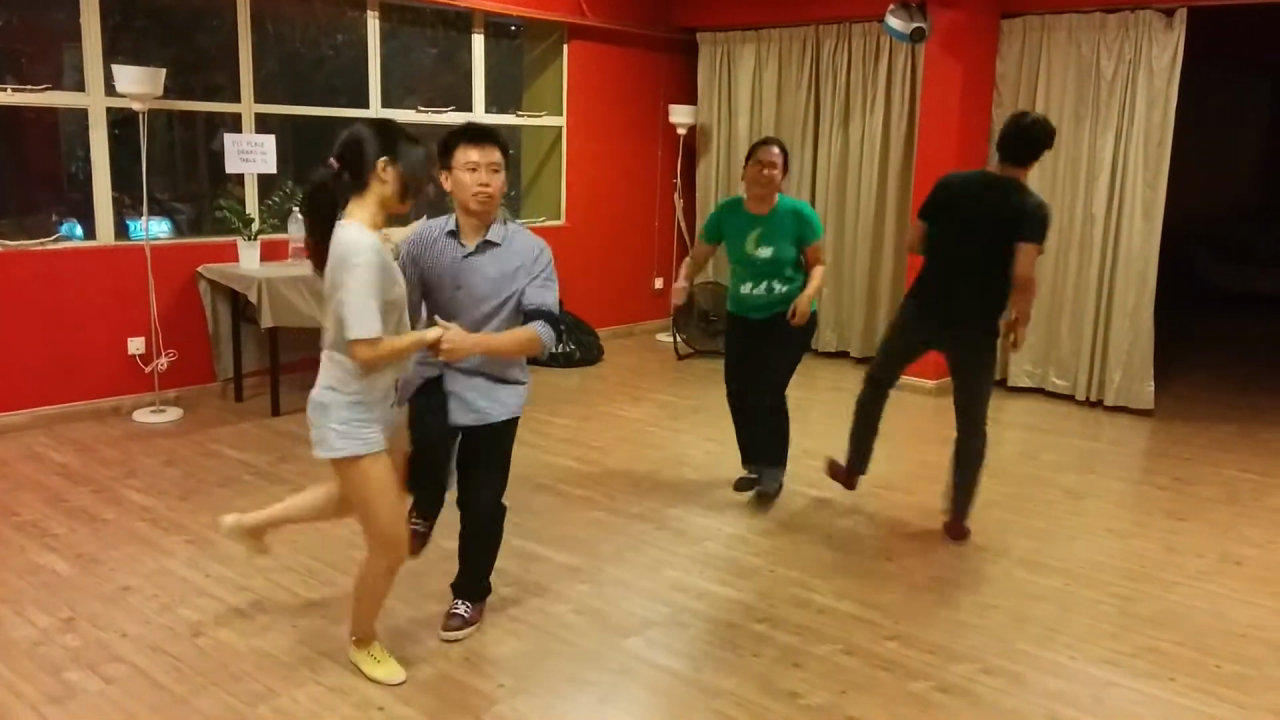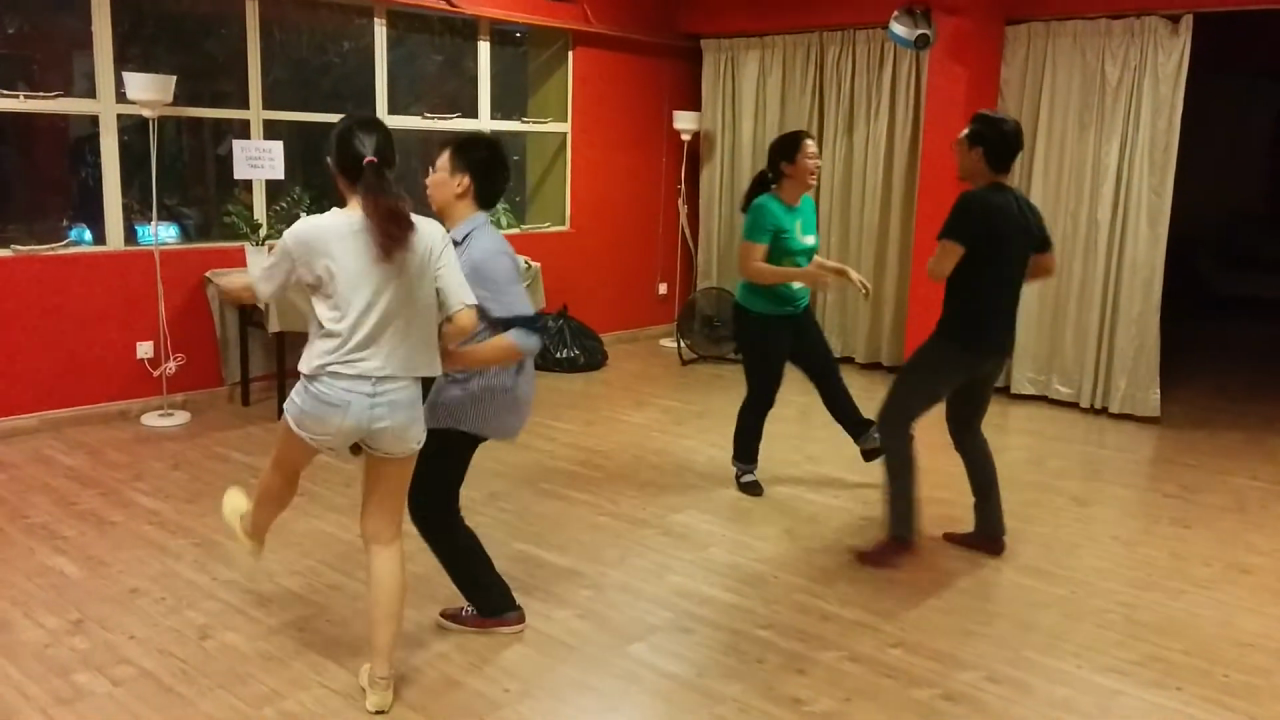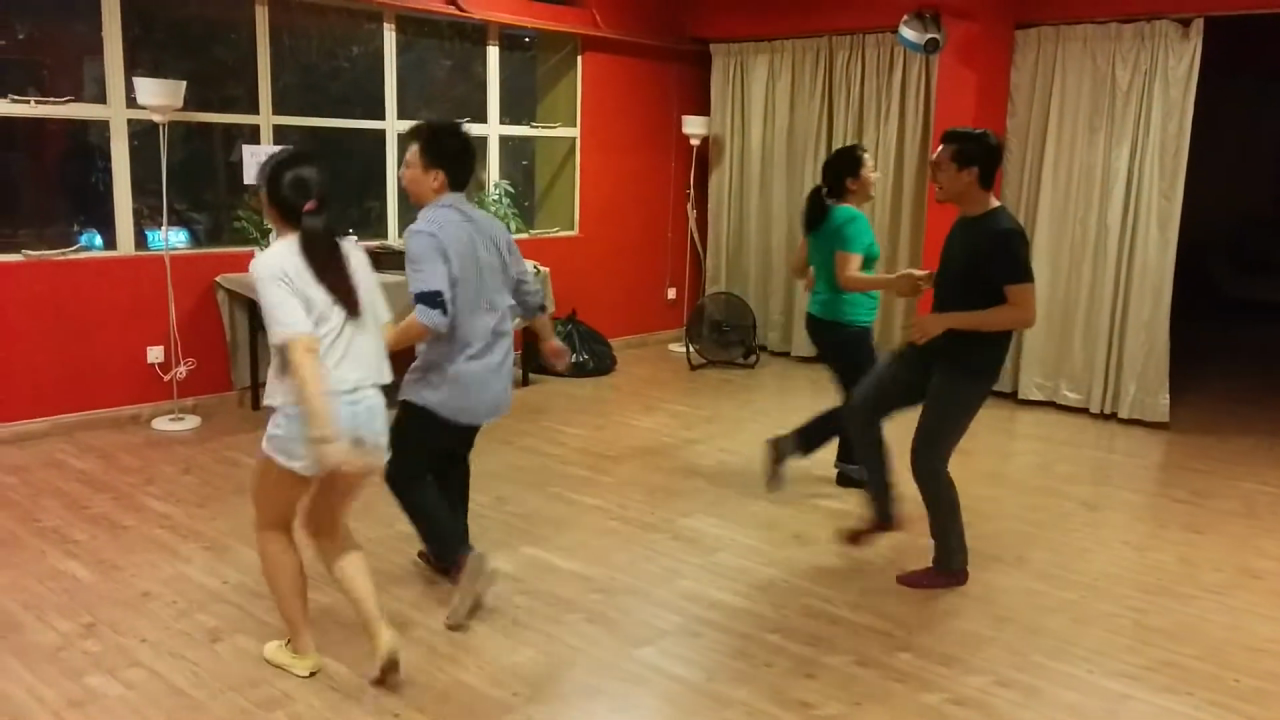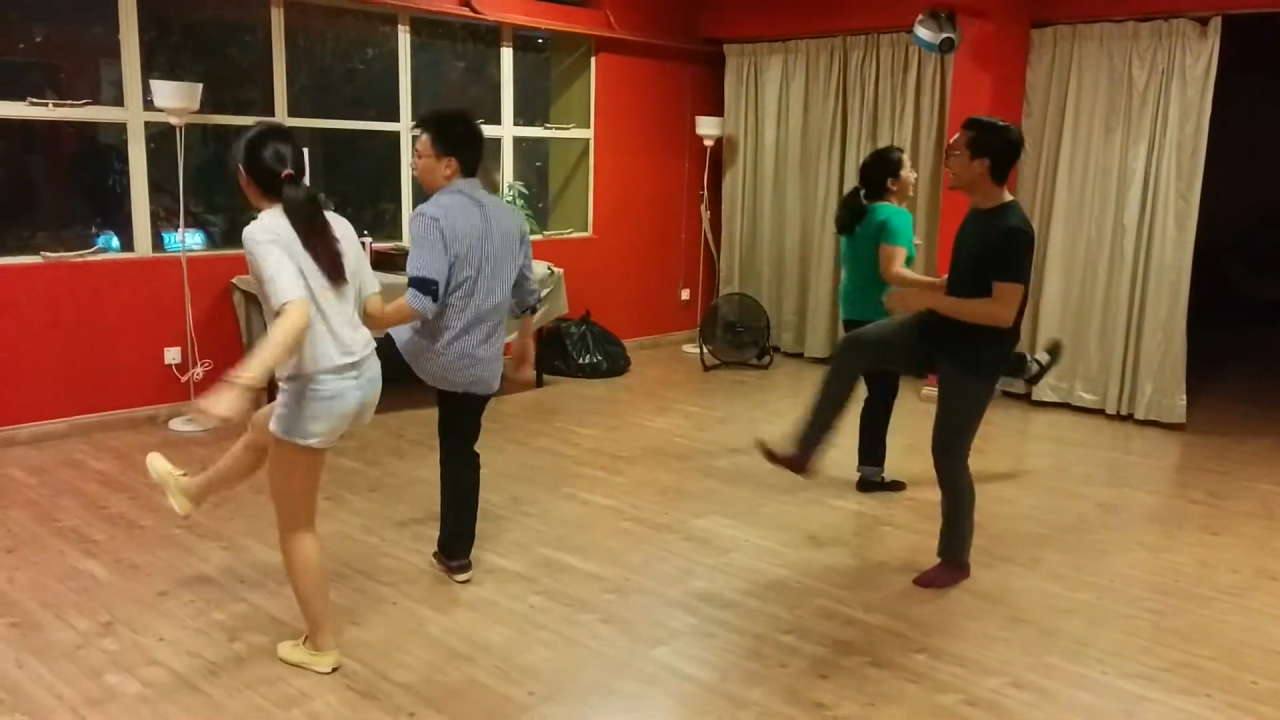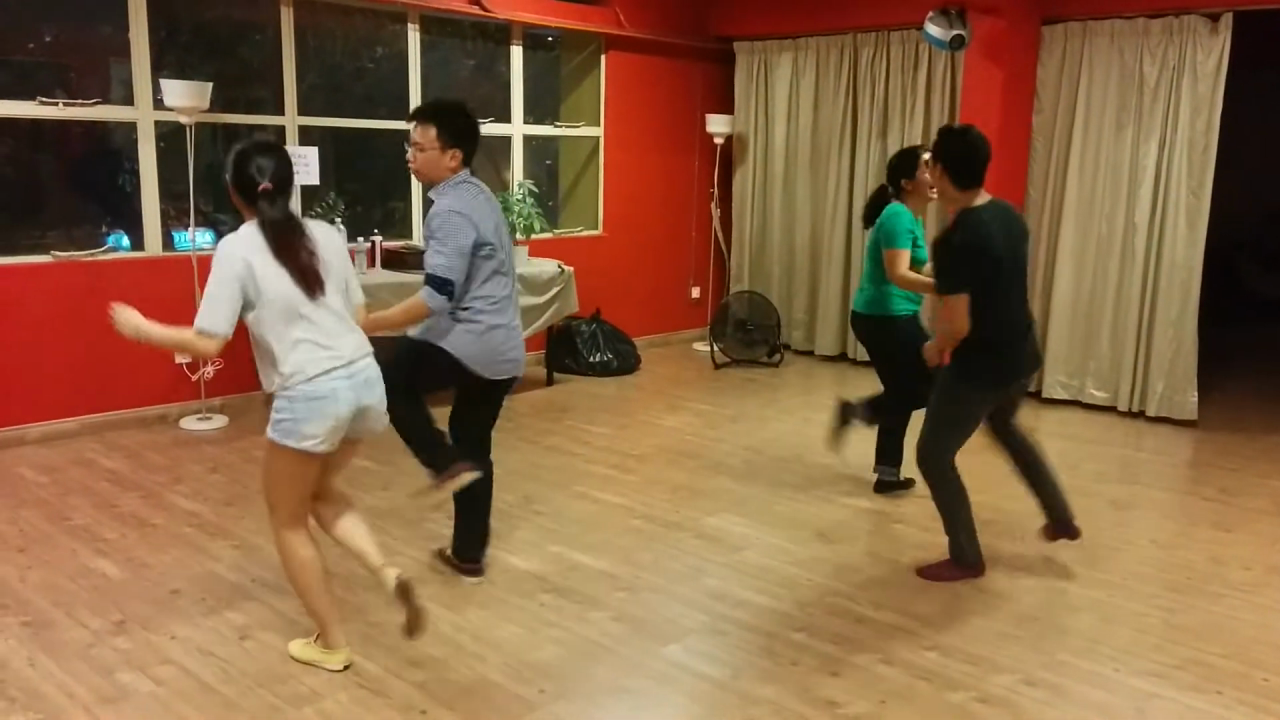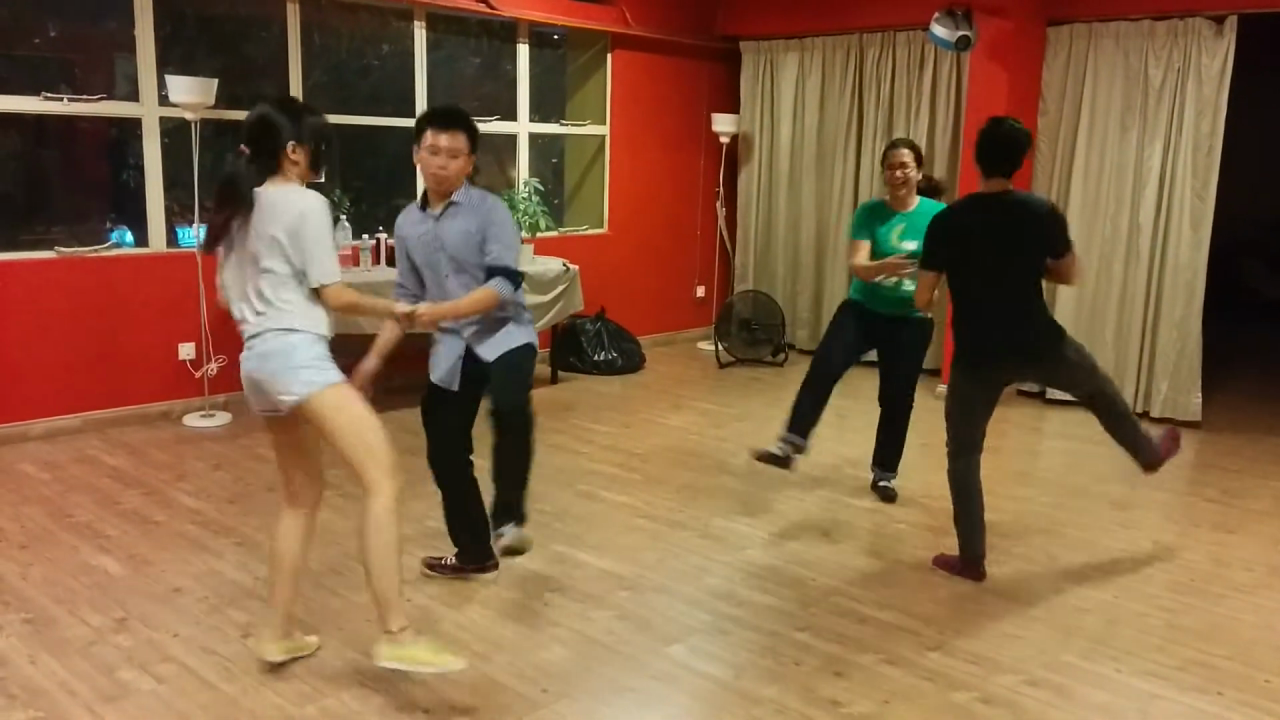
dt=0.4s
person 1, frame 1
left shoulder: (349, 233)
right shoulder: (362, 246)
right elbow: (366, 352)
right wrist: (426, 337)
left hip: (369, 402)
right hip: (351, 410)
left knee: (382, 506)
right knee: (391, 541)
left ankle: (253, 522)
right ankle: (363, 642)
person 1, frame 2
left shoulder: (310, 233)
right shoulder: (429, 236)
left elbow: (258, 290)
right elbow: (464, 322)
left wrist: (229, 285)
left hip: (326, 394)
right hip: (397, 401)
left knee: (283, 469)
right knee: (383, 538)
left ankle: (254, 526)
right ankle: (379, 678)
person 1, frame 3
left shoulder: (270, 266)
right shoulder: (351, 256)
left elbow: (301, 350)
right elbow: (382, 335)
left wrist: (327, 437)
left hip: (309, 418)
right hip: (367, 412)
left knee: (272, 524)
right knee: (326, 528)
left ankle: (301, 647)
right ankle: (381, 633)
person 1, frame 4
left shoulder: (263, 233)
right shoulder: (337, 224)
left elbow: (294, 314)
left wrist: (240, 382)
left hip: (322, 388)
right hip: (365, 373)
left knee: (293, 522)
right knee: (262, 427)
left ankle: (320, 645)
right ankle: (192, 491)
person 1, frame 5
left shoulder: (237, 249)
right shoulder: (327, 236)
left elbow: (207, 341)
left wrist: (142, 329)
left hip: (309, 397)
right hip: (365, 381)
left knee: (288, 523)
right knee: (321, 494)
left ankle: (331, 643)
right ankle: (386, 571)
person 1, frame 6
left shoulder: (237, 209)
right shoulder: (306, 204)
left elbow: (230, 294)
right elbow: (332, 294)
right wrist: (394, 310)
left hip: (259, 360)
right hip: (297, 354)
left knee: (301, 498)
right knee: (385, 479)
left ankle: (278, 634)
right ankle: (395, 634)
person 2, frame 1
left shoulder: (530, 251)
right shoulder: (422, 241)
left elbow: (542, 333)
right elbow: (405, 314)
left wrist: (474, 343)
left hip: (496, 388)
right hip: (436, 376)
left knee: (483, 501)
right knee: (429, 459)
left ankle: (470, 595)
right ankle: (422, 508)
person 2, frame 2
left shoulder: (484, 253)
right shoulder: (456, 243)
left elbow: (523, 337)
left wrist: (453, 358)
left hip: (478, 397)
right hip: (460, 386)
left knee: (430, 504)
left ankle: (497, 608)
person 2, frame 3
left shoulder: (425, 233)
right shoulder: (490, 227)
left elbow: (433, 318)
right elbow: (528, 291)
left wrist: (386, 340)
right wrist: (547, 339)
left hip: (446, 379)
right hip: (490, 375)
left knee: (404, 469)
right knee: (450, 462)
left ankle: (461, 558)
right ankle: (449, 556)
person 2, frame 4
left shoulder: (432, 215)
right shoulder: (510, 216)
left elbow: (422, 301)
right elbow: (526, 294)
left wrist: (367, 318)
right wrist: (525, 345)
left hip: (431, 350)
right hip: (483, 363)
left knee: (370, 352)
right knee: (460, 449)
right ankle: (456, 553)
person 2, frame 5
left shoulder: (451, 210)
right shoulder: (480, 198)
left elbow: (438, 296)
left wrist: (369, 323)
left hip: (471, 343)
right hip: (503, 348)
left knee: (391, 374)
right knee: (473, 446)
left ankle: (450, 463)
right ankle: (468, 554)
person 2, frame 6
left shoulder: (490, 210)
right shoulder: (408, 223)
left elbow: (504, 286)
right elbow: (408, 295)
left wrist: (441, 311)
right wrist: (375, 357)
left hip: (504, 336)
right hip: (452, 348)
left knee: (510, 407)
right knee: (445, 454)
left ankle: (509, 518)
right ankle: (474, 552)
person 3, frame 1
left shoulder: (949, 185)
right shoulder: (1031, 210)
left elbow: (915, 243)
right elbow: (1023, 276)
right wrist: (1019, 319)
left hip: (920, 310)
right hip: (972, 325)
left knee: (877, 380)
right knee: (972, 422)
left ankle: (852, 468)
right ankle: (957, 518)
person 3, frame 2
left shoulder: (974, 202)
right shoulder: (1025, 210)
left elbow: (938, 270)
right elbow: (1045, 265)
left wrist: (937, 259)
left hip: (960, 339)
right hip: (998, 344)
left knee: (894, 420)
right knee: (965, 428)
left ankle: (900, 534)
right ankle: (990, 531)
person 3, frame 3
left shoulder: (1004, 234)
right shoulder: (965, 222)
left elbow: (1023, 312)
left wrist: (946, 321)
right wrist: (927, 280)
left hip: (969, 367)
right hip: (931, 350)
left knee: (927, 458)
right knee: (861, 407)
left ankle: (950, 565)
right ankle: (883, 512)
person 3, frame 4
left shoulder: (1012, 230)
right shoulder: (977, 214)
left elbow: (1004, 312)
left wrist: (927, 300)
right wrist: (930, 295)
left hip: (975, 357)
right hip: (935, 332)
left knee: (949, 455)
right knee: (854, 348)
left ankle: (955, 561)
right ankle: (803, 452)
person 3, frame 5
left shoulder: (953, 241)
right shoulder: (1009, 217)
left elbow: (956, 326)
left wrist: (938, 349)
left hip: (982, 365)
right hip: (1021, 355)
left knee: (932, 454)
right knee: (1005, 429)
left ankle: (966, 558)
right ankle: (1060, 518)
person 3, frame 6
left shoulder: (946, 223)
right shoulder: (1044, 214)
left elbow: (922, 299)
right elbow: (1068, 275)
left wrist: (960, 286)
left hip: (976, 357)
right hip: (1040, 345)
left knee: (963, 453)
right knee: (1098, 388)
left ankle: (970, 557)
right ankle: (1149, 451)
person 4, frame 1
left shoulder: (799, 214)
right shoulder: (726, 213)
left elbow: (817, 263)
right elbow: (697, 257)
left wrist: (807, 296)
right wrist: (683, 279)
left hip: (787, 319)
right hip: (742, 319)
left knee: (769, 392)
right knee: (740, 395)
left ankle: (772, 475)
right ankle: (755, 467)
person 4, frame 2
left shoulder: (808, 205)
right shoulder: (764, 209)
right elbow: (750, 268)
left wrist: (842, 269)
right wrist: (799, 274)
left hip: (798, 311)
right hip: (759, 316)
left knee: (828, 375)
right knee: (763, 393)
left ankle: (867, 438)
right ankle: (744, 466)
person 4, frame 3
left shoulder: (826, 216)
right shoulder: (853, 219)
left elbow: (798, 268)
right elbow: (847, 278)
right wrist: (892, 282)
left hip: (827, 319)
right hip: (843, 325)
left ankle: (849, 468)
right ankle: (789, 445)
person 4, frame 4
left shoulder: (857, 215)
right shoulder: (892, 216)
right elbow: (891, 272)
right wrist: (939, 285)
left hip: (855, 319)
right hip: (885, 319)
left knee: (880, 394)
left ankle: (870, 473)
right ankle: (1030, 367)
person 4, frame 5
left shoulder: (911, 217)
right shoulder: (898, 217)
right elbow: (897, 276)
left hip: (875, 316)
right hip: (888, 318)
left knee: (904, 389)
right knee: (930, 383)
left ankle: (887, 473)
right ankle: (858, 412)
person 4, frame 6
left shoulder: (938, 214)
right shoulder: (868, 213)
right elbow: (857, 265)
right wrist: (885, 267)
left hip: (911, 320)
right hip: (863, 308)
left knee: (897, 399)
right knee: (824, 367)
left ankle: (884, 475)
right ankle: (790, 443)
